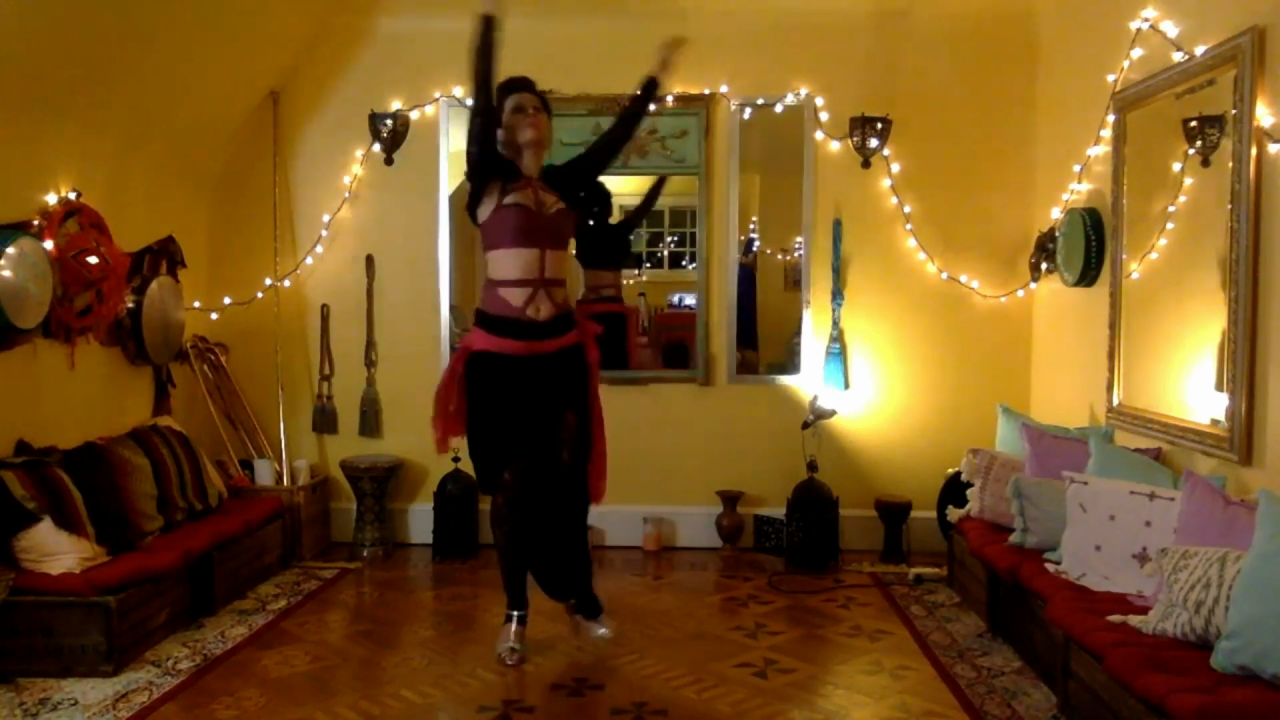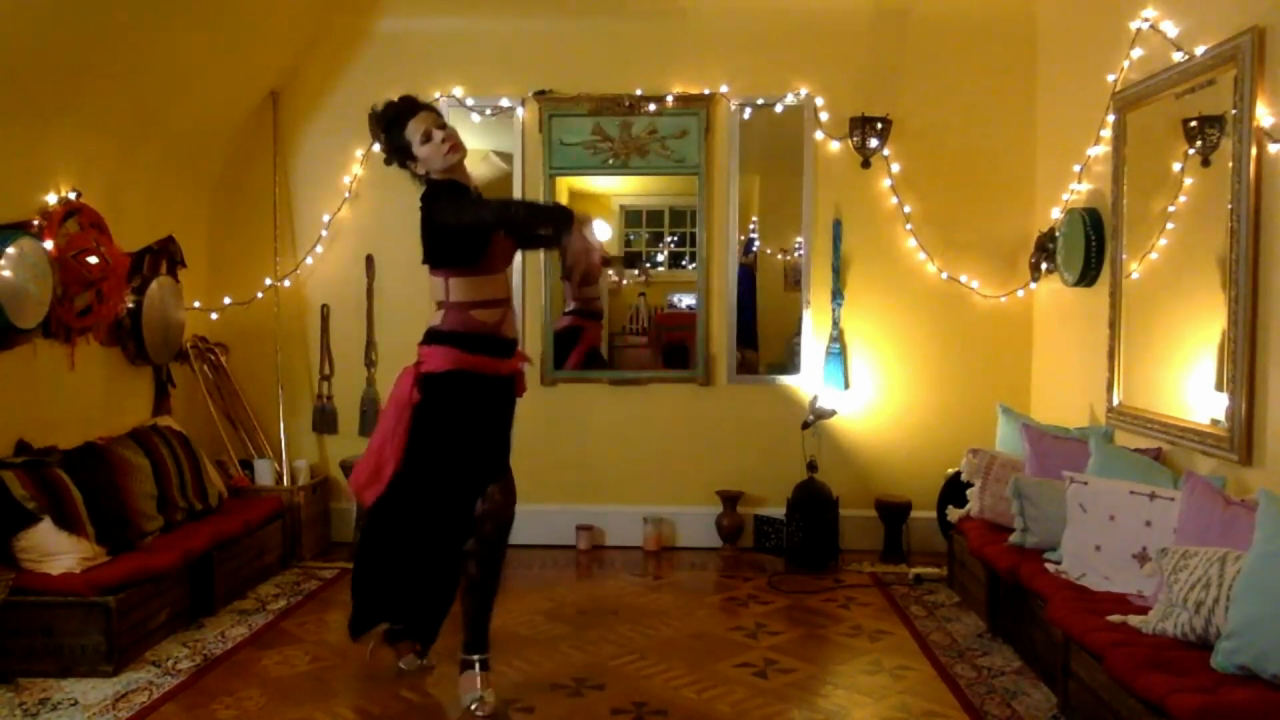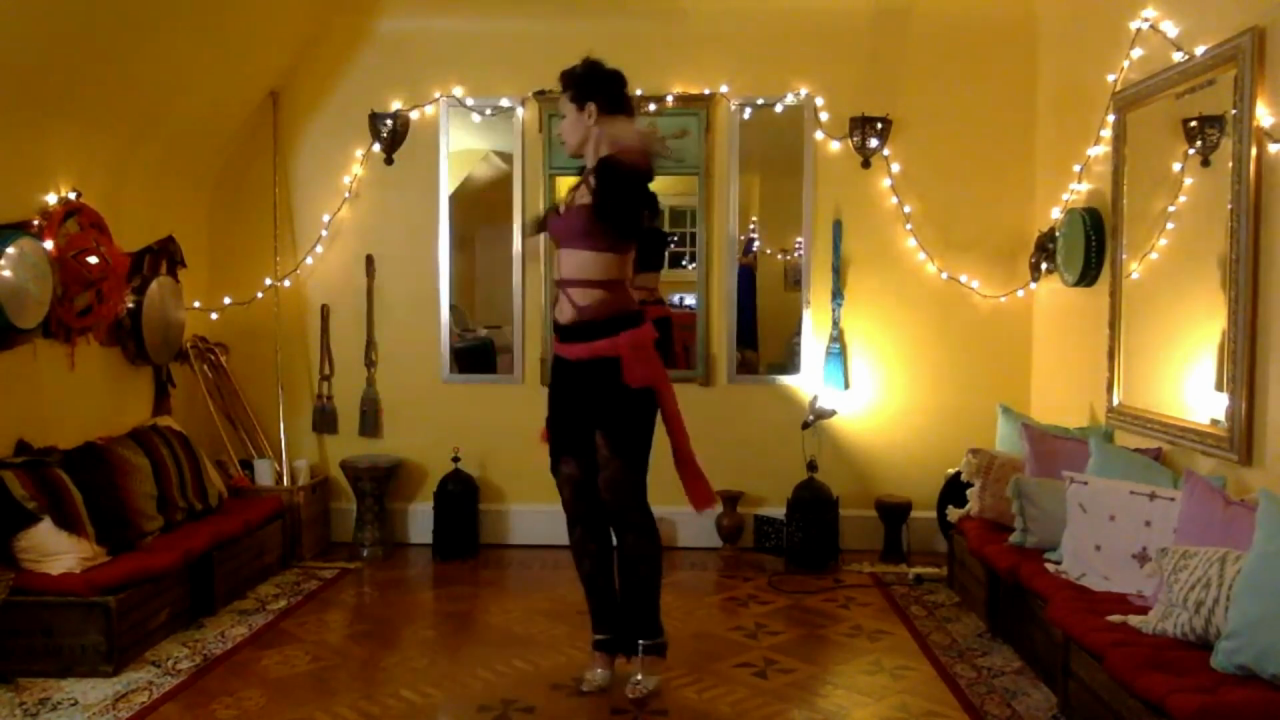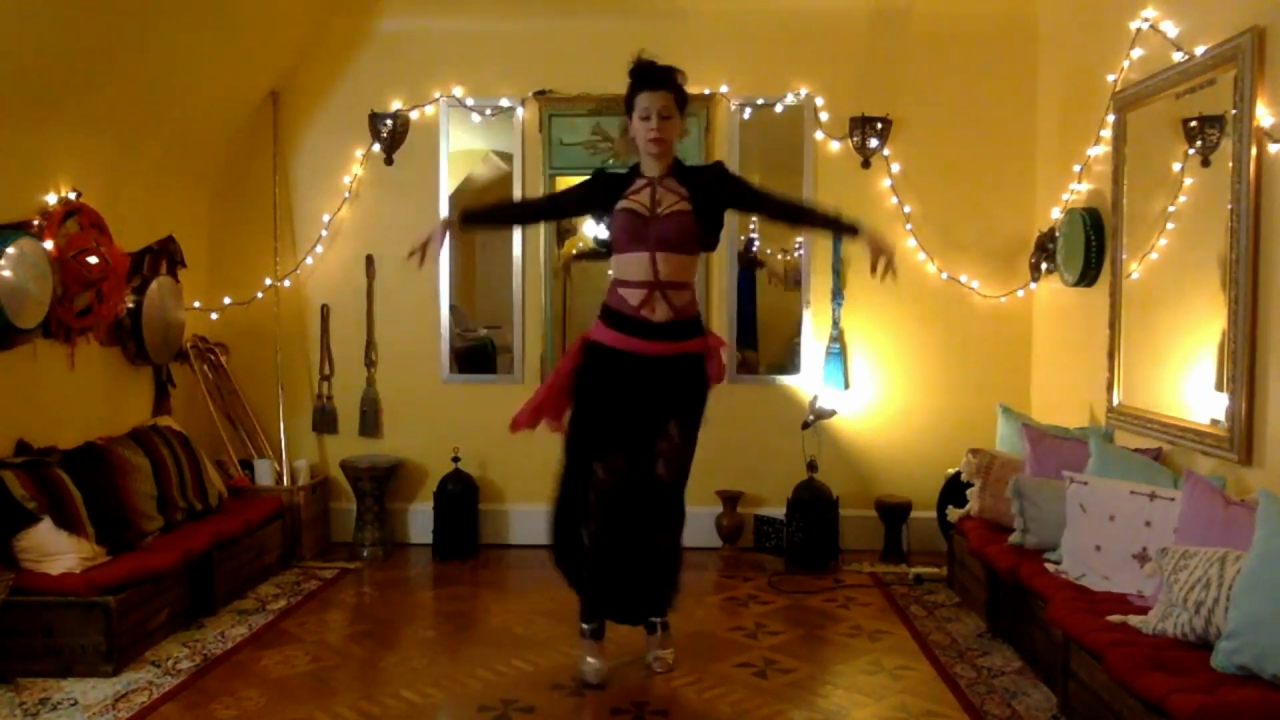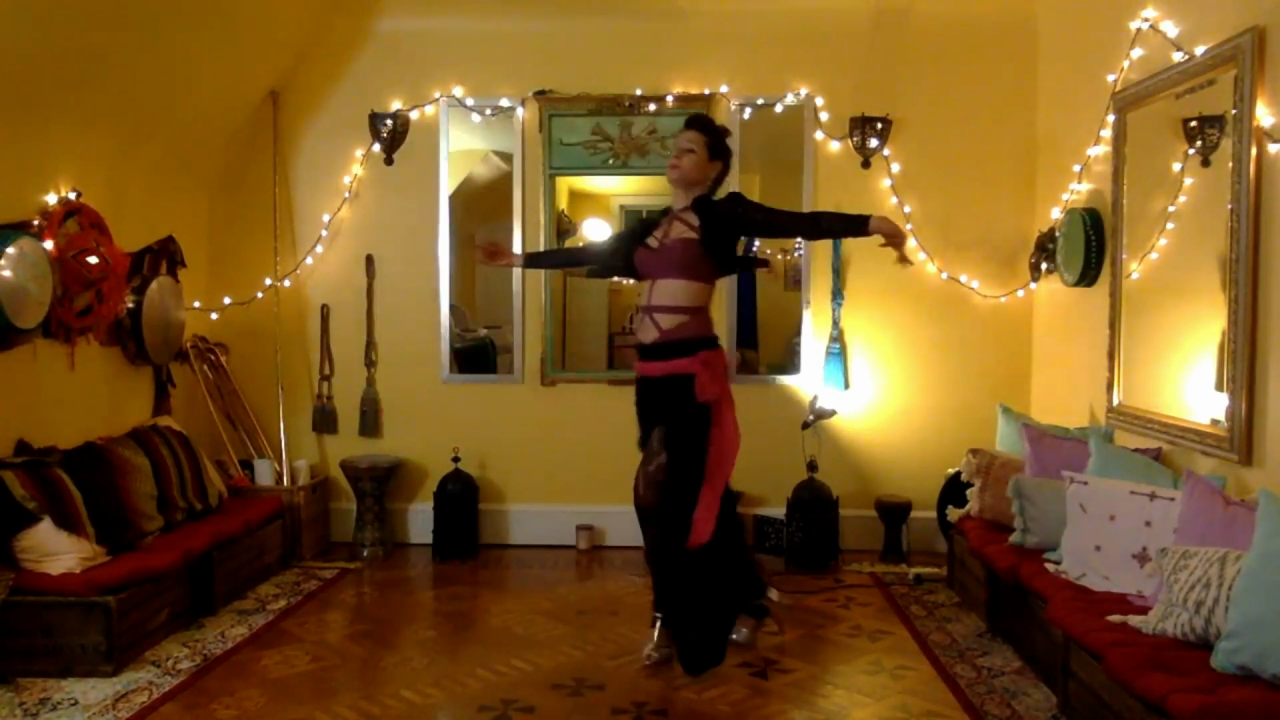
dt=1s
person 1, frame 1
left shoulder: (563, 183)
right shoulder: (489, 177)
left elbow: (617, 134)
right elbow: (477, 91)
left wrist: (652, 79)
left hip: (558, 349)
right hip: (498, 352)
left knee: (565, 477)
right knee: (509, 483)
left ankle: (578, 601)
right ankle: (515, 615)
person 1, frame 2
left shoulder: (470, 201)
right shoulder: (442, 202)
left elbow: (516, 233)
right elbow: (504, 215)
left wrist: (562, 235)
right wrist: (569, 222)
left hip: (491, 370)
right hip: (455, 371)
left knee: (456, 512)
right knee: (489, 508)
left ankle: (406, 628)
right ankle: (473, 660)
person 1, frame 3
left shoulder: (616, 172)
right shoulder: (591, 179)
left elbow: (640, 156)
left wrist: (628, 141)
left hip: (615, 354)
right hip: (570, 358)
left knee: (620, 501)
right knee: (581, 505)
left ankle: (647, 641)
right ankle: (605, 639)
person 1, frame 4
left shoulder: (708, 183)
right shoulder: (608, 187)
left elbow: (781, 208)
right elbow: (537, 209)
left wrist: (860, 232)
right wrist: (454, 220)
left hip: (682, 354)
right hip: (615, 349)
left knee: (664, 490)
right knee: (605, 488)
left ankle: (656, 619)
right ankle: (592, 626)
person 1, frame 5
left shoulder: (722, 214)
right shoulder: (650, 227)
left elbow: (798, 223)
right elbow: (591, 254)
left wrist: (873, 222)
right wrist: (521, 258)
left hip: (692, 371)
right hip: (652, 373)
left knee: (656, 492)
right knee: (695, 493)
left ankle: (670, 621)
right ankle: (748, 599)
